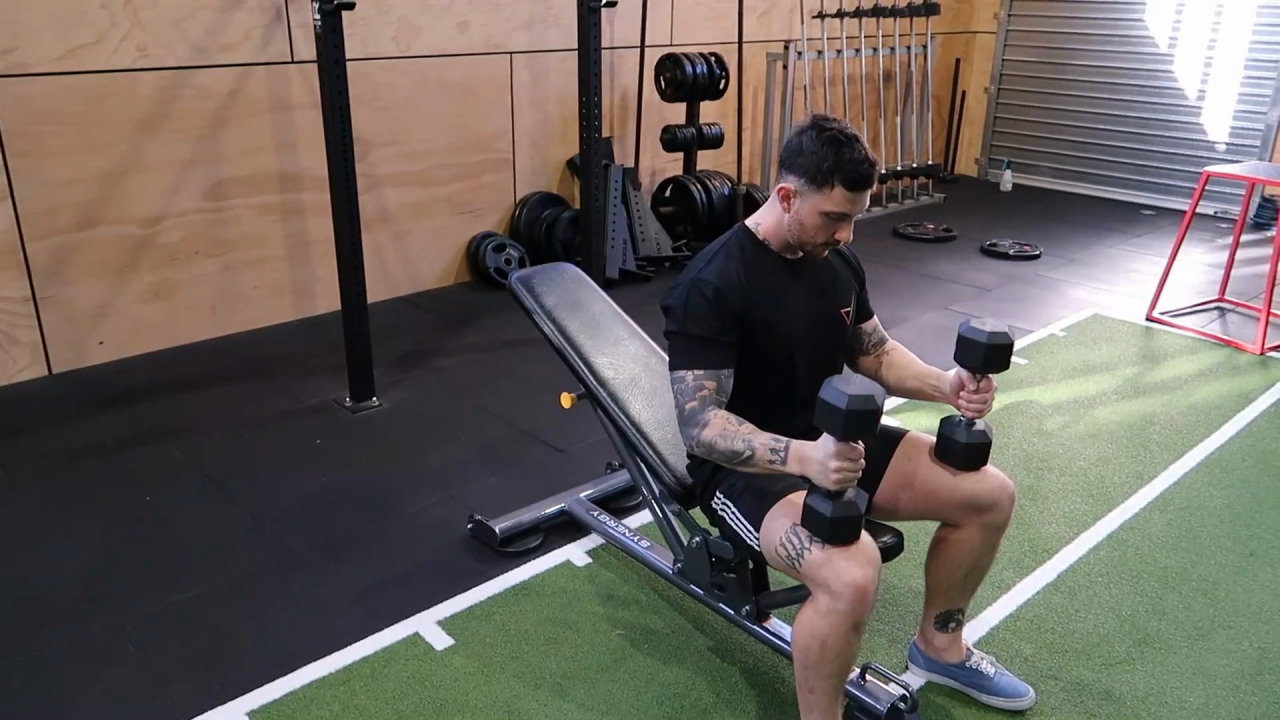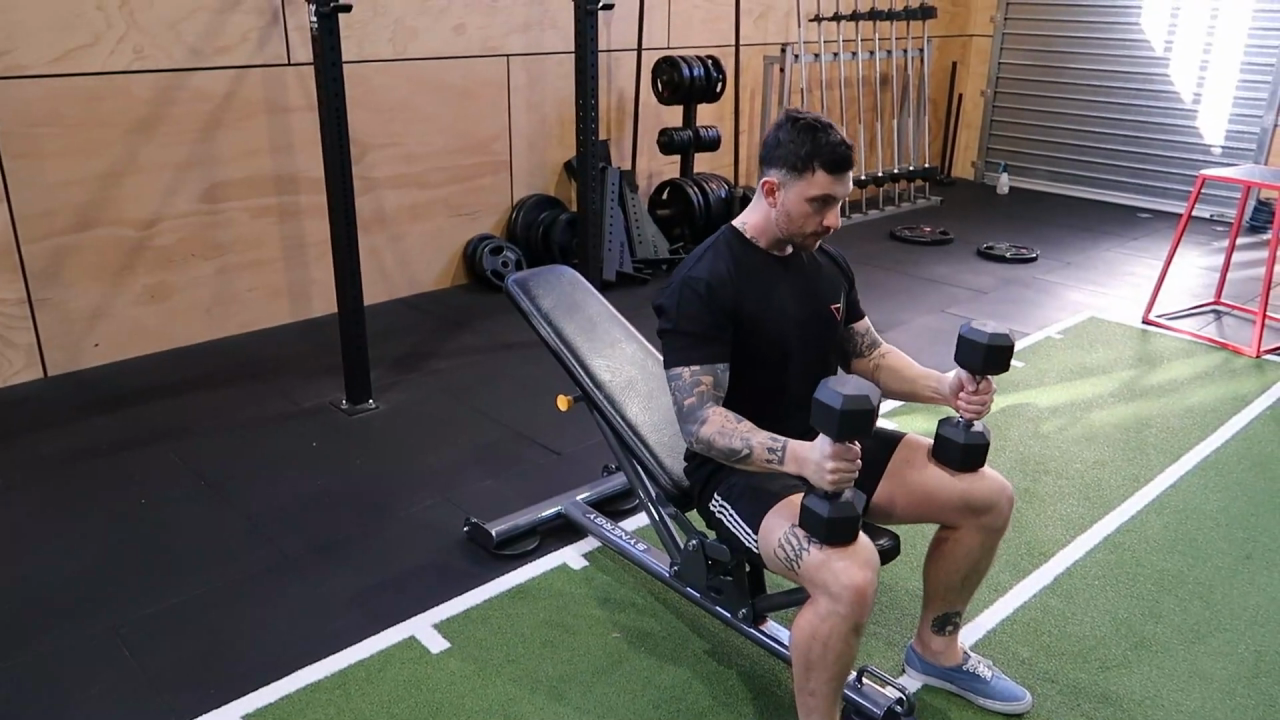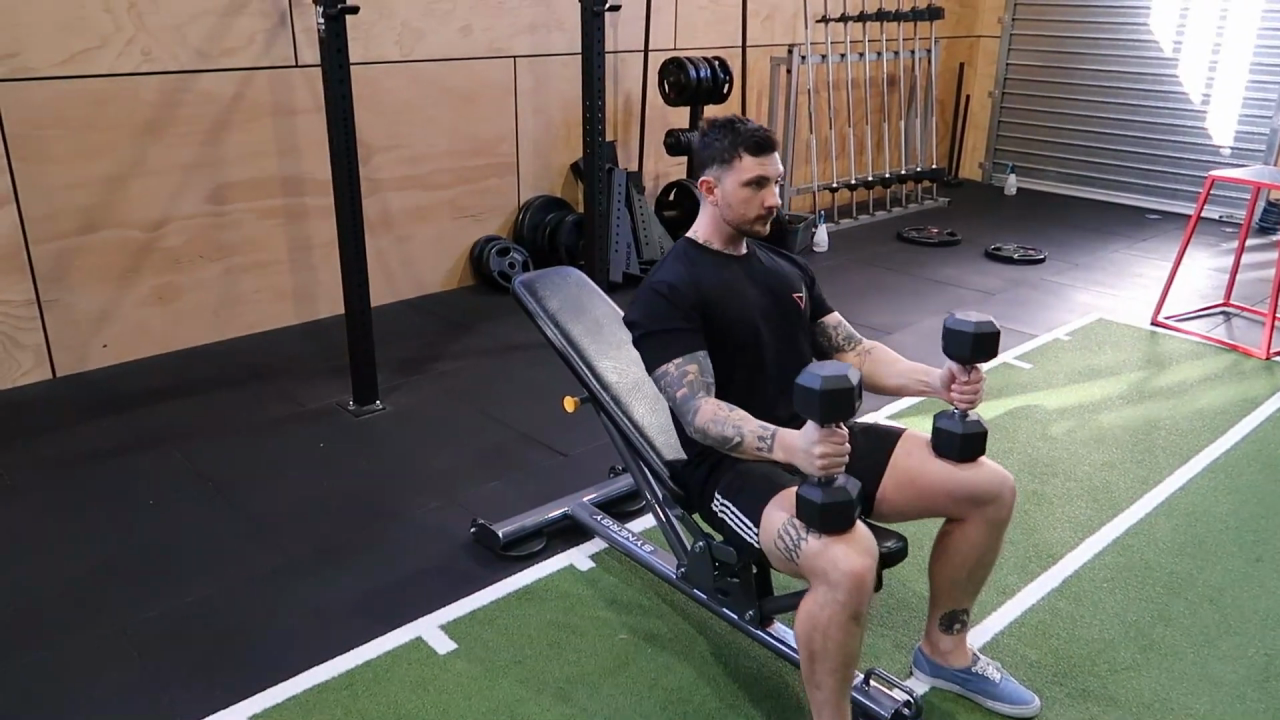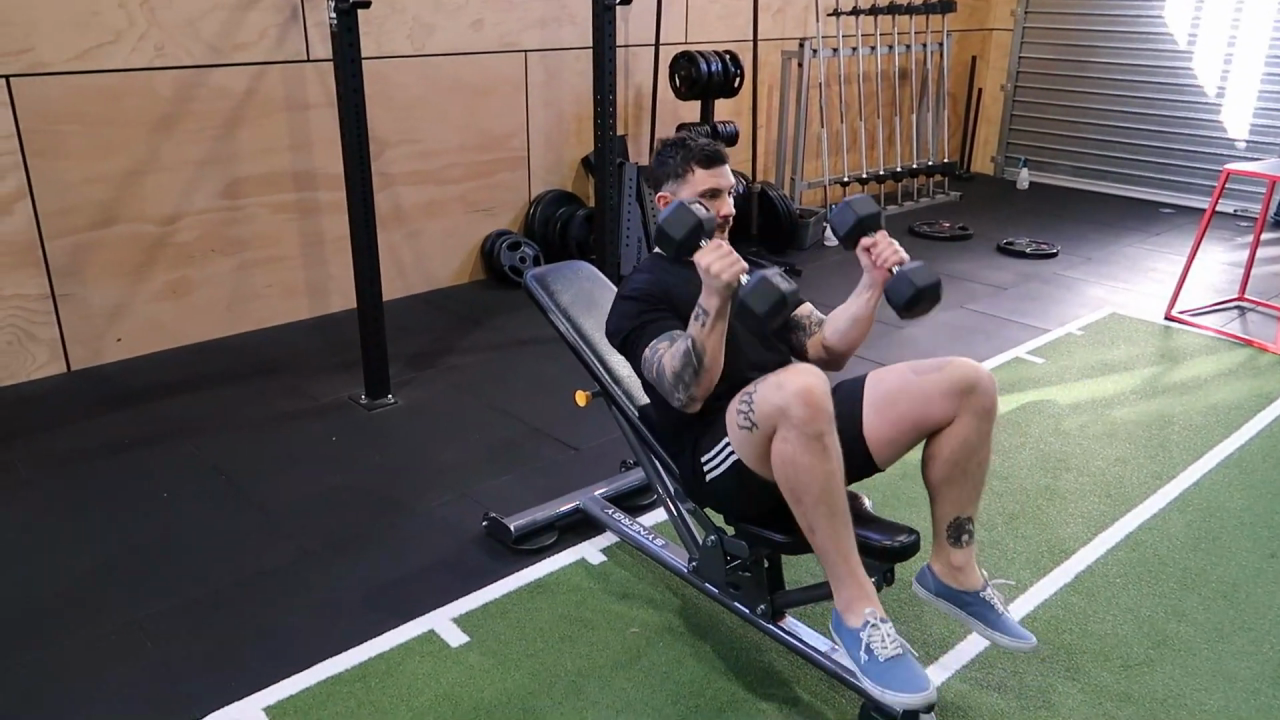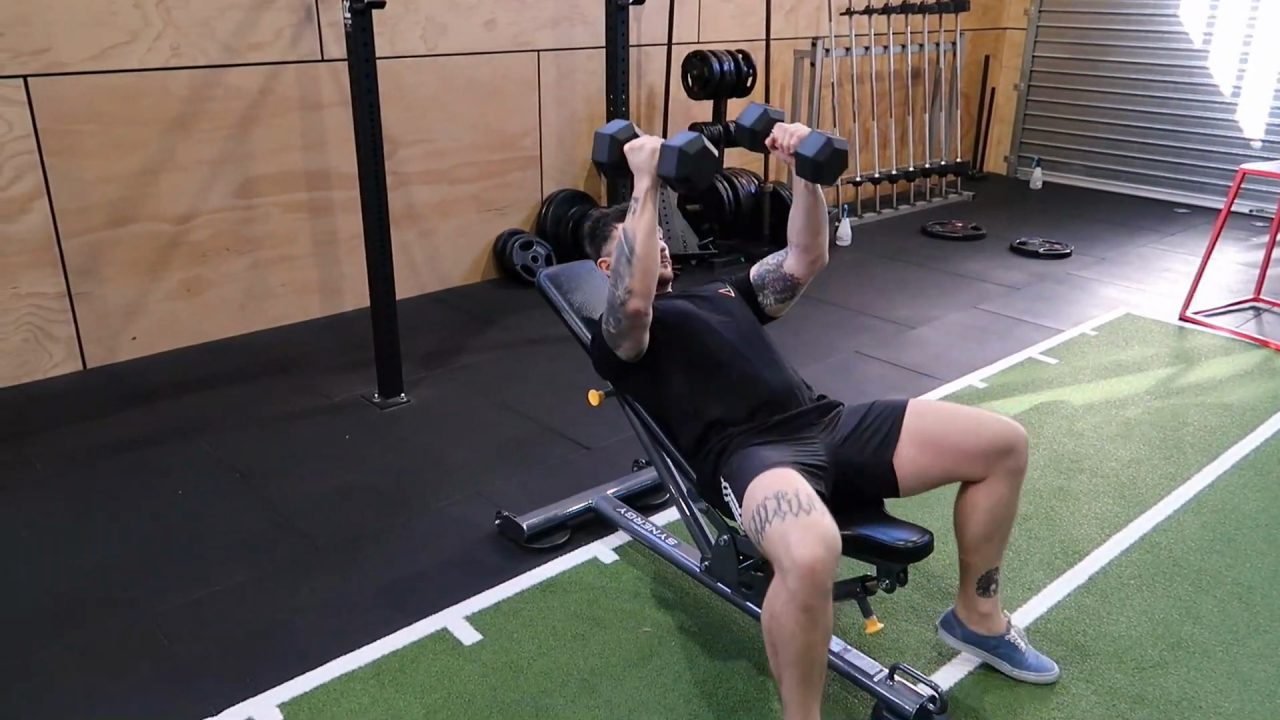
dt=0.4s
person 1, frame 1
left shoulder: (836, 263)
right shoulder: (714, 284)
left elbow: (875, 355)
right elbow: (699, 424)
left wrist: (944, 384)
right wrist: (801, 457)
left hip: (829, 443)
right hip: (745, 468)
left knee: (988, 495)
right knee: (850, 575)
left ankle: (940, 646)
person 1, frame 2
left shoulder: (823, 264)
right shoulder: (704, 283)
left elbow: (869, 357)
right elbow: (698, 422)
left wrist: (944, 386)
right wrist: (800, 459)
left hip: (826, 445)
right hip: (742, 470)
left knee: (988, 496)
right knee: (850, 579)
left ankle: (936, 648)
person 1, frame 3
left shoulder: (784, 266)
right shoulder: (669, 290)
left elbow: (853, 353)
right elbow: (696, 411)
left wrist: (935, 381)
right wrist: (789, 444)
left hip: (821, 442)
right hip: (739, 467)
left knee: (990, 490)
right knee: (849, 564)
left ankle: (945, 650)
person 1, frame 4
left shoulder: (754, 270)
right shoulder: (643, 293)
left elbow: (826, 348)
right elbow: (687, 392)
left wrist: (871, 283)
right wrist: (712, 297)
left hip: (808, 421)
right hip: (724, 457)
left knee: (968, 384)
right knee: (799, 393)
left ankle: (954, 571)
right ankle: (857, 611)
person 1, frame 5
left shoulder: (722, 290)
right shoulder: (618, 332)
left elbow: (806, 261)
right elbow: (635, 298)
left wrist: (803, 173)
right wrist: (646, 184)
left hip: (827, 425)
right hip: (747, 455)
left knee: (1003, 444)
right knee: (808, 558)
left ankle: (977, 617)
